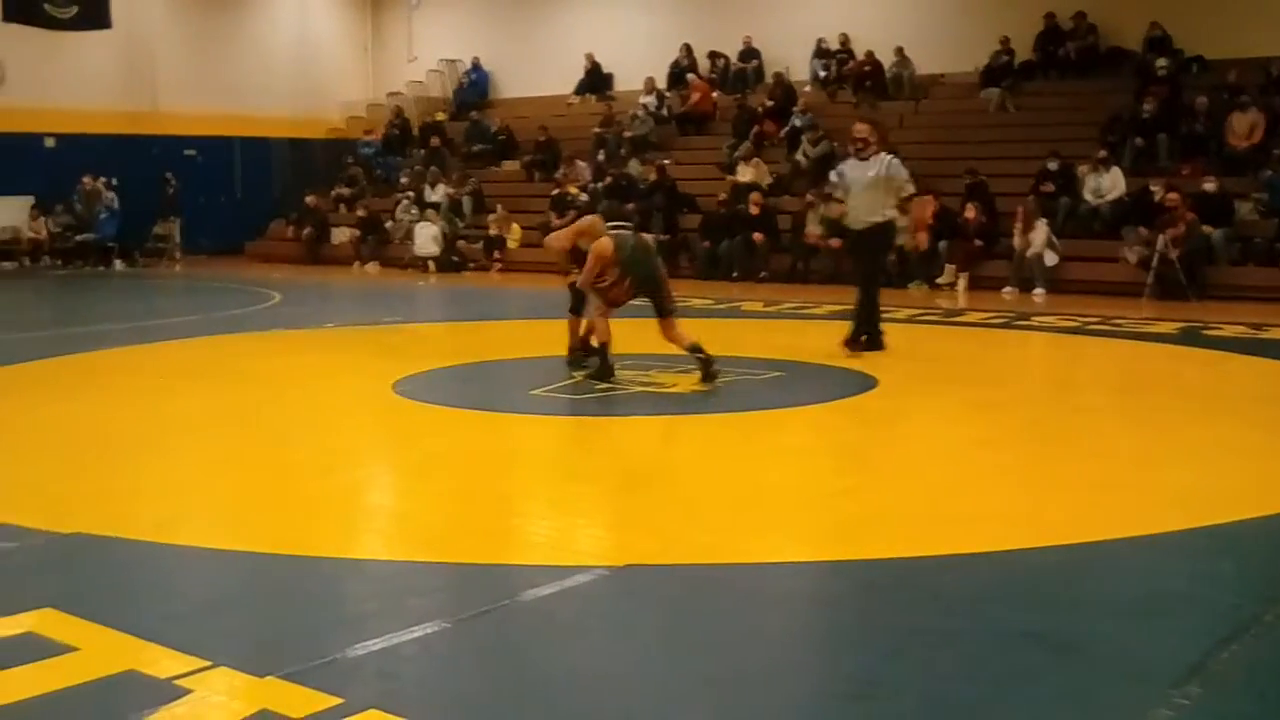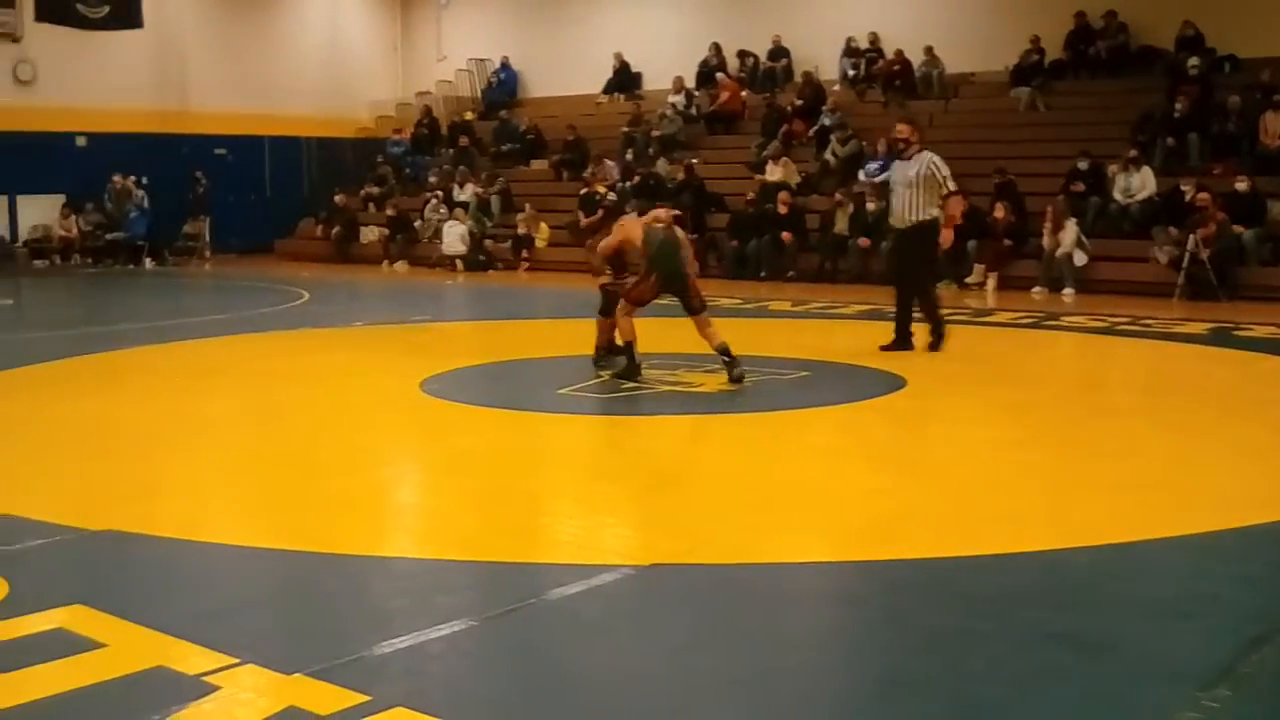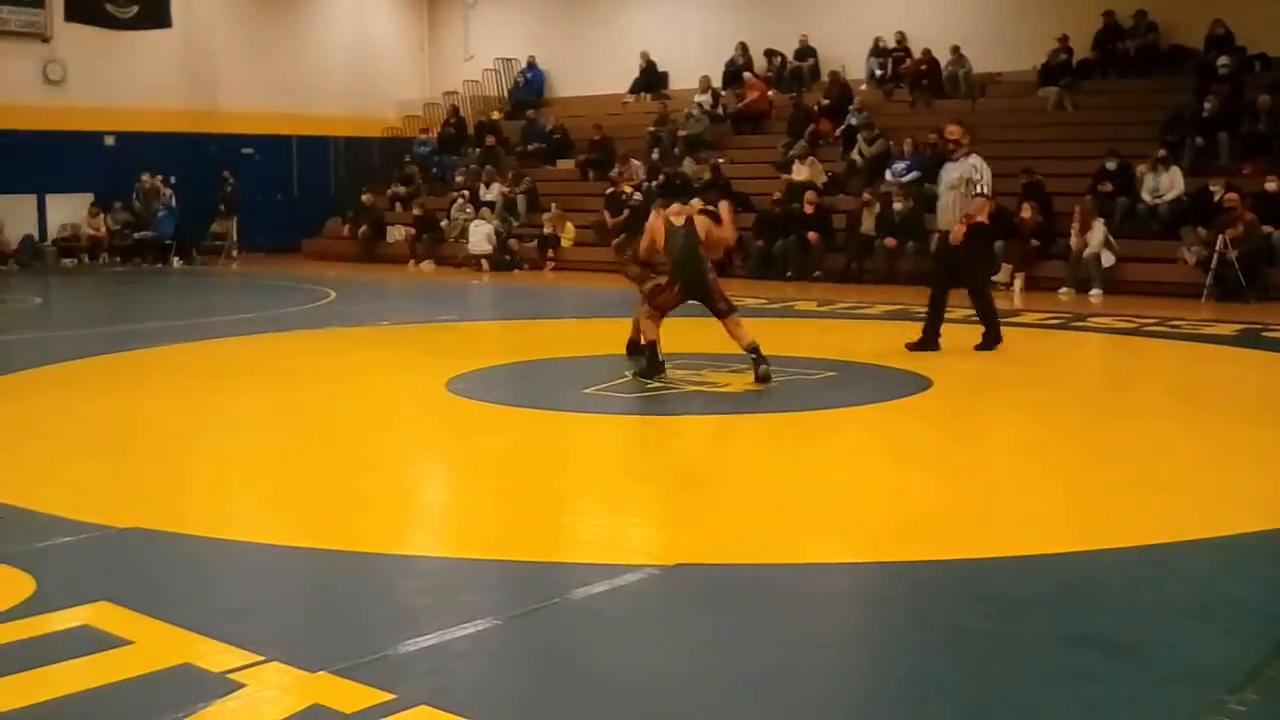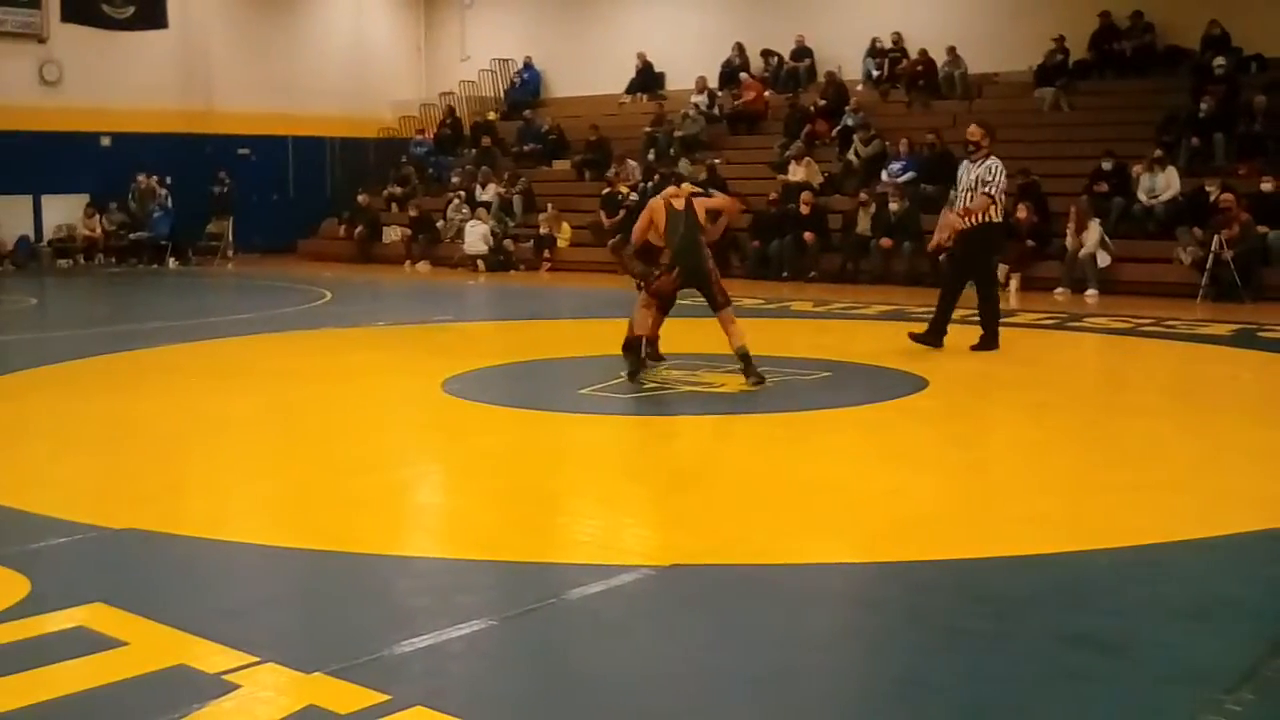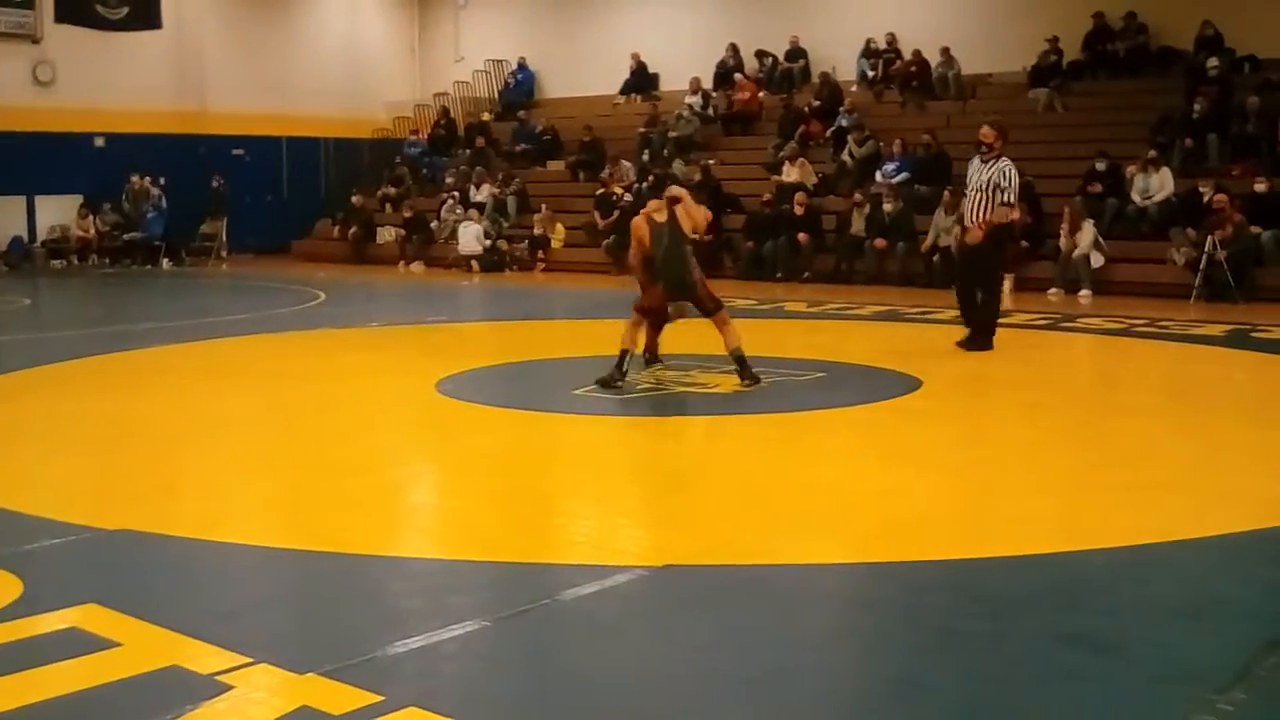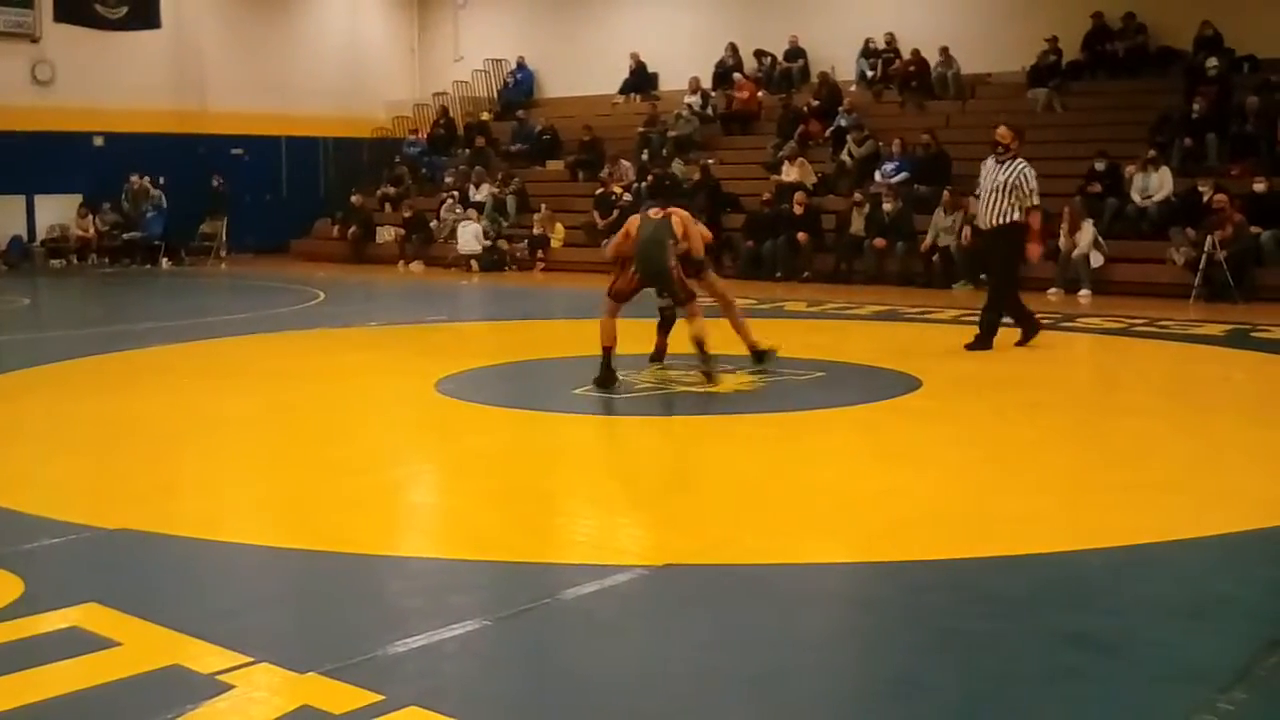
dt=0.2s
person 1, frame 1
left shoulder: (889, 163)
right shoulder: (847, 166)
left elbow: (909, 196)
right elbow: (839, 200)
right wrist: (831, 231)
left hip: (879, 231)
right hip: (856, 232)
left knee: (869, 284)
right knee: (867, 285)
left ankle: (858, 335)
right ankle: (873, 336)
person 1, frame 2
left shoulder: (931, 161)
right shoulder: (896, 166)
left elbow: (952, 195)
left wrist: (949, 226)
right wrist: (892, 228)
left hip: (923, 230)
right hip: (901, 232)
left knee: (921, 283)
right knee: (902, 286)
left ankle: (937, 330)
right ankle: (902, 337)
person 1, frame 3
left shoulder: (975, 165)
right shoulder: (948, 166)
left elbow: (982, 198)
left wrist: (964, 223)
right wrist: (940, 232)
left hip: (971, 234)
right hip: (948, 234)
left knee: (976, 286)
right knee: (938, 287)
left ankle: (992, 333)
right ankle: (930, 337)
person 1, frame 4
left shoulder: (993, 167)
right shoulder: (965, 165)
left elbow: (987, 199)
left wrist: (960, 215)
right wrist: (946, 230)
left hip: (985, 232)
right hip: (964, 233)
left knee: (985, 287)
right knee: (950, 284)
left ankle: (990, 337)
right ankle: (935, 333)
person 1, frame 5
left shoulder: (1005, 168)
right shoulder: (974, 162)
left elbow: (1007, 206)
left wrist: (982, 227)
right wrist: (962, 225)
left hip: (993, 233)
right hip: (972, 231)
left knee: (988, 287)
right knee: (963, 283)
left ankle: (983, 337)
right ankle: (976, 331)
person 1, frame 6
left shoulder: (1022, 170)
right shoulder: (988, 163)
left elbow: (1033, 208)
left wrist: (1034, 240)
right wrist: (970, 224)
left hip: (1007, 233)
right hip: (986, 232)
left knee: (999, 287)
right knee: (999, 286)
left ankle: (985, 336)
right ankle: (1029, 323)
person 2, frame 1
left shoulder: (602, 243)
right shoulder: (641, 238)
left elbow: (583, 284)
left hip: (633, 275)
right hip: (656, 275)
left knee: (599, 312)
right knee: (671, 330)
left ankle: (605, 366)
right ankle: (705, 360)
person 2, frame 2
left shoulder: (634, 229)
right shoulder: (677, 232)
left elbow: (601, 250)
right elbow: (693, 268)
left hip: (656, 273)
right hip: (682, 272)
left knee: (623, 312)
right knee: (705, 325)
left ankle: (632, 366)
right ankle: (731, 363)
person 2, frame 3
left shoulder: (657, 223)
right shoulder: (701, 221)
left elbow: (644, 253)
right elbow: (729, 239)
right wrist: (725, 213)
left hip: (679, 280)
right hip: (705, 278)
left knee: (646, 314)
right knee: (735, 325)
left ankle: (654, 364)
right ankle: (759, 362)
person 2, frame 4
left shoulder: (655, 205)
right shoulder: (698, 202)
left elbow: (635, 240)
right elbow: (732, 206)
left hip: (678, 266)
right hip: (704, 265)
left knee: (644, 305)
right knee: (729, 321)
left ankle: (638, 359)
right ankle: (750, 369)
person 2, frame 5
left shoulder: (639, 222)
right shoulder: (683, 210)
left elbow: (634, 262)
left hip: (664, 281)
right hip: (691, 277)
left knee: (634, 324)
right knee: (724, 323)
left ankle: (618, 373)
right ankle: (744, 370)
person 2, frame 6
left shoulder: (635, 220)
right shoulder: (680, 216)
left elbow: (609, 253)
right elbow: (699, 254)
left hip: (639, 266)
right hip: (666, 266)
left knee: (609, 314)
right knee: (694, 315)
left ankle: (607, 372)
right ankle: (704, 359)
